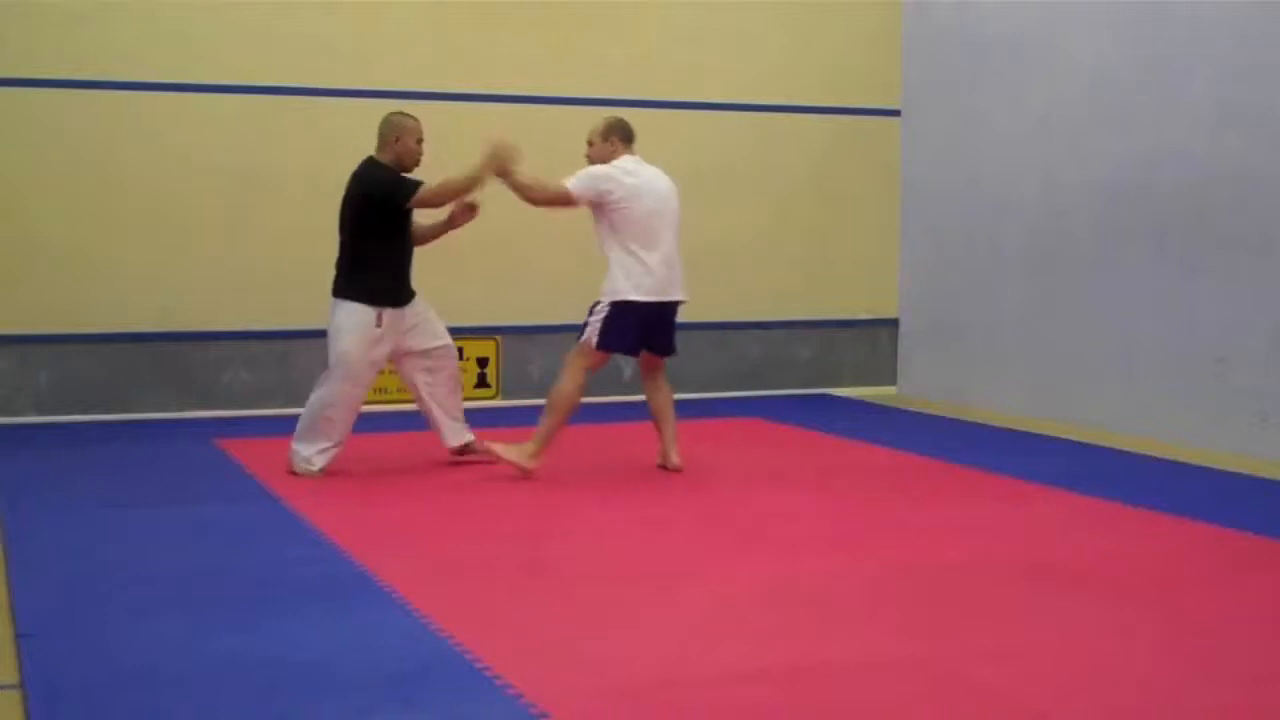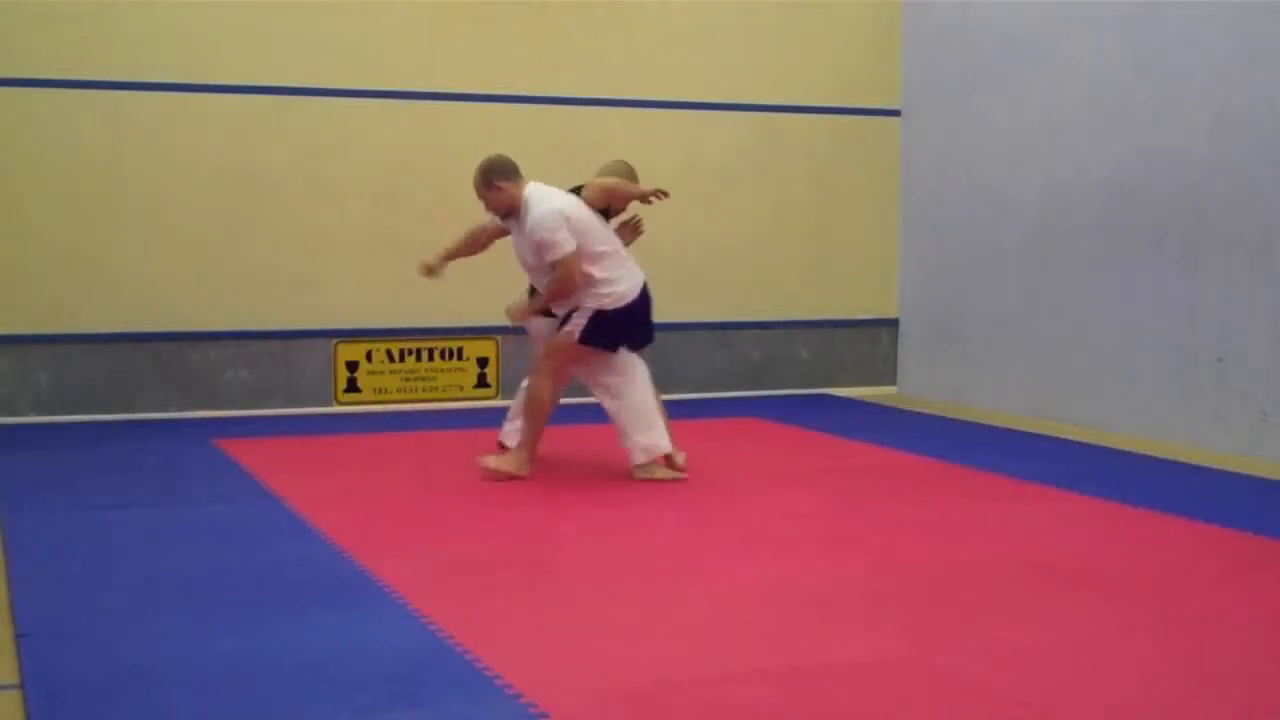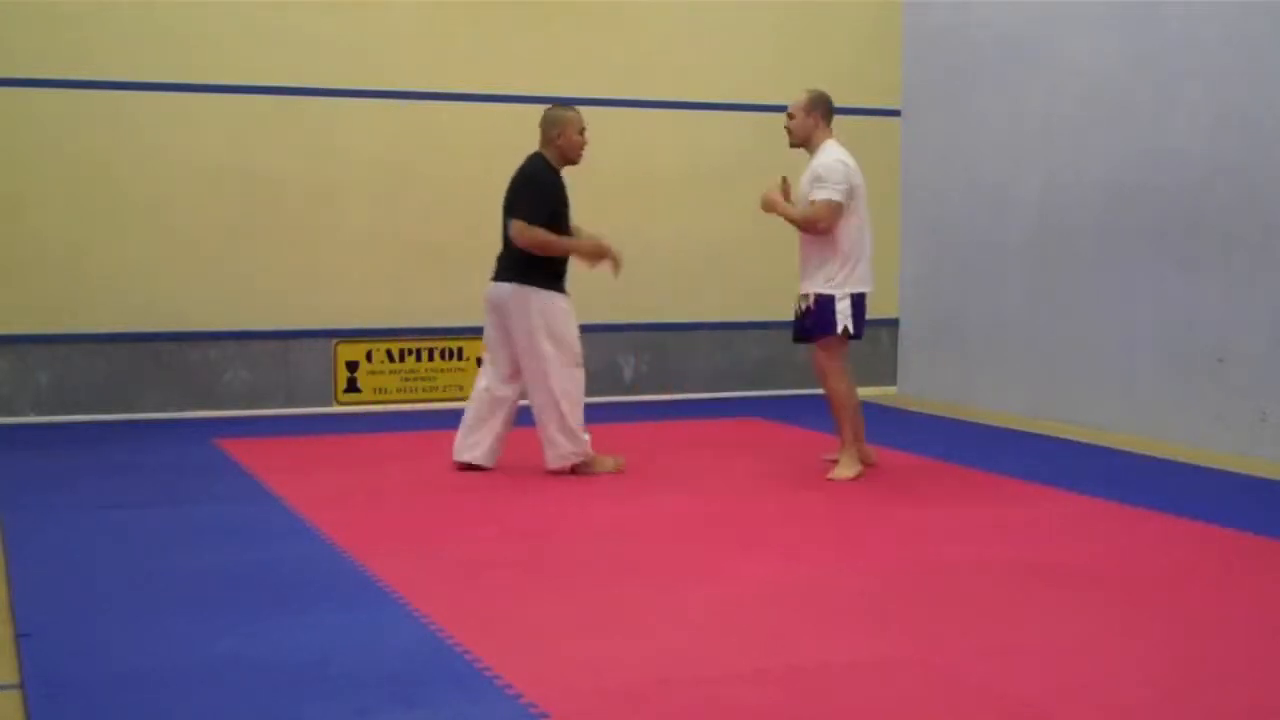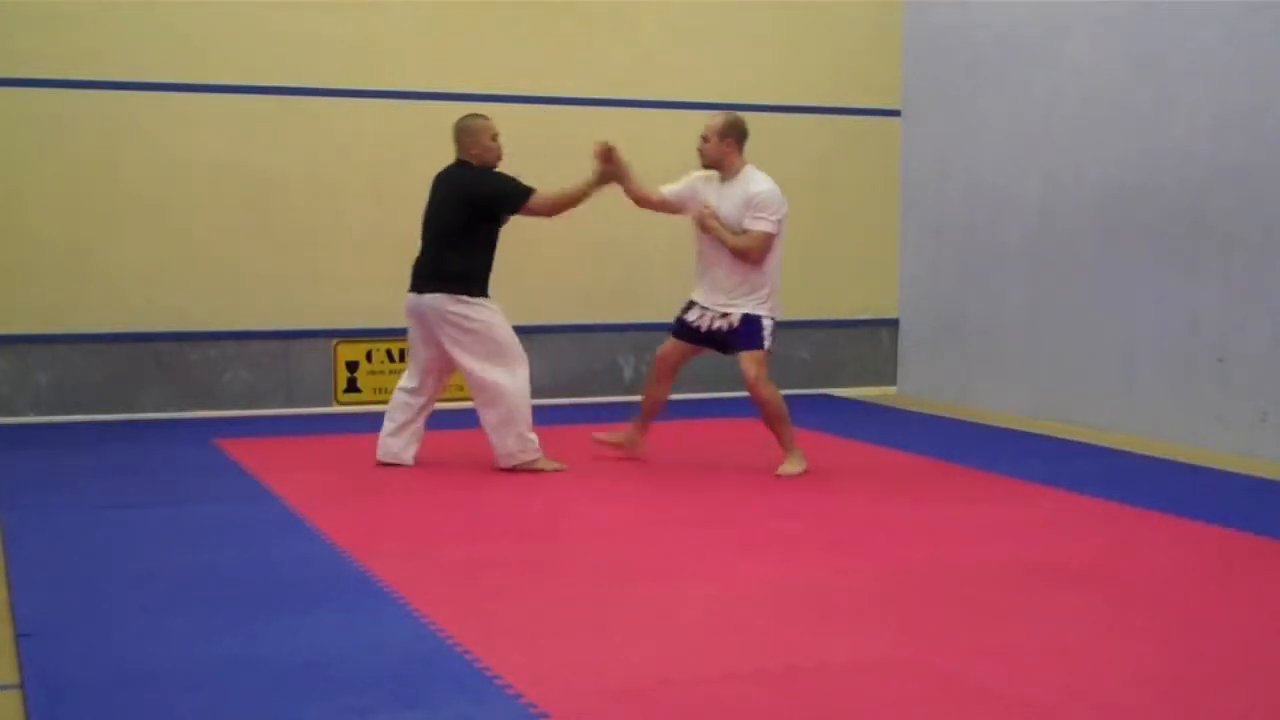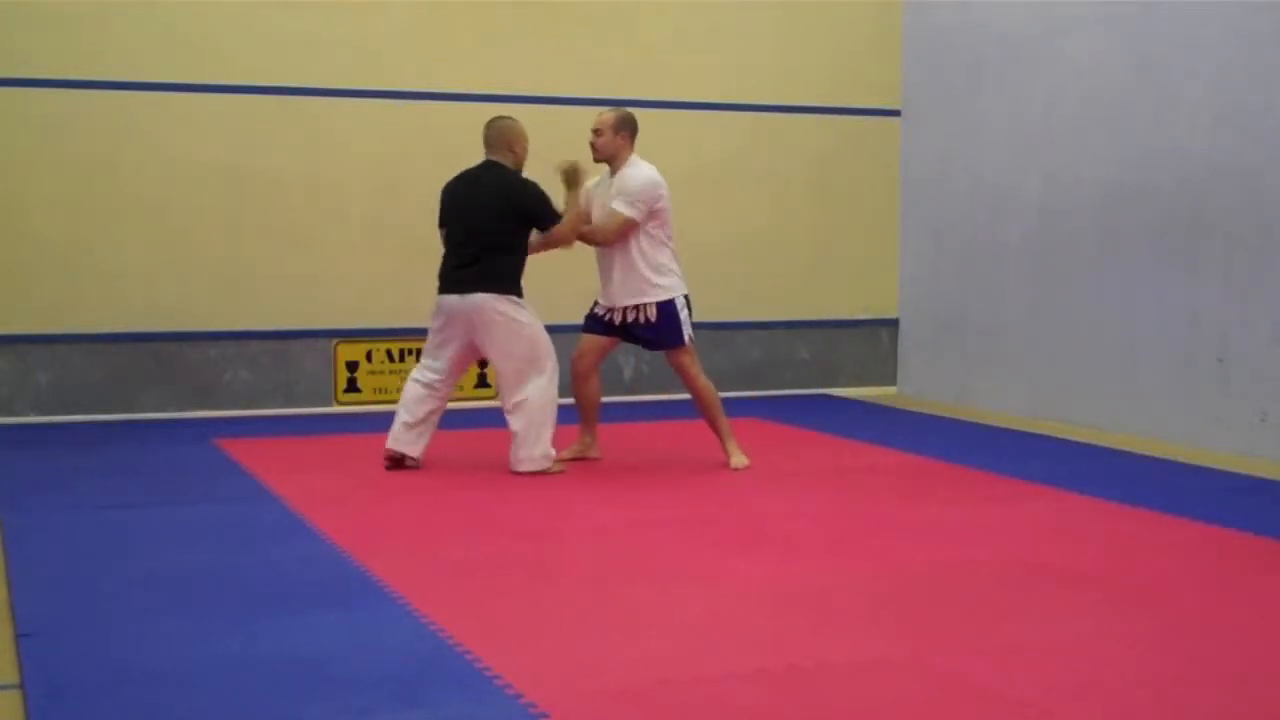
dt=1s
person 1, frame 1
left shoulder: (605, 177)
right shoulder: (661, 179)
left elbow: (542, 195)
left wrist: (504, 171)
left hip: (630, 296)
right hip: (666, 294)
left knee: (576, 367)
right knee: (653, 374)
left ankle: (530, 452)
right ankle: (671, 453)
person 1, frame 2
left shoulder: (544, 218)
right shoulder: (526, 202)
left elbow: (570, 279)
right elbow: (483, 234)
left wrist: (532, 305)
right wrist: (442, 258)
left hip: (609, 300)
right hip: (627, 294)
left knee: (546, 369)
right knee: (623, 379)
left ankle: (521, 459)
right ankle: (657, 457)
person 1, frame 3
left shoulder: (830, 162)
right shoulder: (824, 162)
left elbow: (820, 222)
left wrist: (779, 207)
right wrist: (787, 205)
left hip: (836, 286)
right hip: (824, 284)
left knee: (829, 365)
right knee: (833, 365)
left ankle: (851, 455)
right ankle: (859, 447)
person 1, frame 4
left shoulder: (762, 191)
right shoulder: (701, 183)
left elbow: (753, 253)
right elbow: (648, 200)
left wrist: (711, 224)
right wrist: (619, 168)
left hip: (751, 306)
right hip: (708, 301)
left knee: (755, 378)
right knee: (664, 363)
left ankle: (794, 452)
right ankle: (632, 437)
person 1, frame 5
left shoulder: (642, 179)
right shoulder: (599, 186)
left elbow: (607, 235)
right elbow: (575, 228)
left hip: (659, 295)
right hip: (615, 296)
left knee: (689, 371)
right knee: (582, 362)
left ankle: (731, 446)
right ankle: (587, 442)
person 2, frame 1
left shoulder: (395, 181)
right shoulder: (373, 178)
left elbow: (407, 236)
right elbow: (435, 195)
left wrist: (452, 222)
right wrist: (488, 164)
left hip: (400, 301)
right hip: (362, 305)
left knee: (438, 357)
right knee: (345, 381)
left ankle: (462, 439)
right ankle: (305, 457)
person 2, frame 2
right shoulder: (583, 203)
right elbow: (606, 187)
left wrist: (620, 244)
left hip: (545, 315)
right hip: (562, 316)
left ankle: (512, 440)
person 2, frame 3
left shoulder: (539, 174)
right shoulder: (539, 176)
left elbow: (553, 232)
right elbow: (524, 236)
left wrist: (588, 244)
right wrist: (579, 248)
left hip: (507, 287)
right hip: (532, 290)
left knee: (501, 374)
right knee: (560, 372)
left ankle: (473, 450)
right ankle: (574, 455)
person 2, frame 4
left shoulder: (448, 180)
right shoulder: (482, 183)
right elbow: (548, 205)
right wrist: (598, 178)
left hip: (422, 296)
right hip: (457, 299)
left knee: (421, 376)
right knee: (504, 368)
left ankle: (393, 449)
right ankle: (520, 453)
person 2, frame 5
left shoulder: (456, 186)
right shoulder: (522, 190)
right elbow: (564, 236)
right wrist: (573, 191)
left hip: (451, 297)
right hip: (497, 300)
left knee: (432, 372)
right knee: (535, 371)
left ankle: (402, 446)
right ankle: (534, 457)
